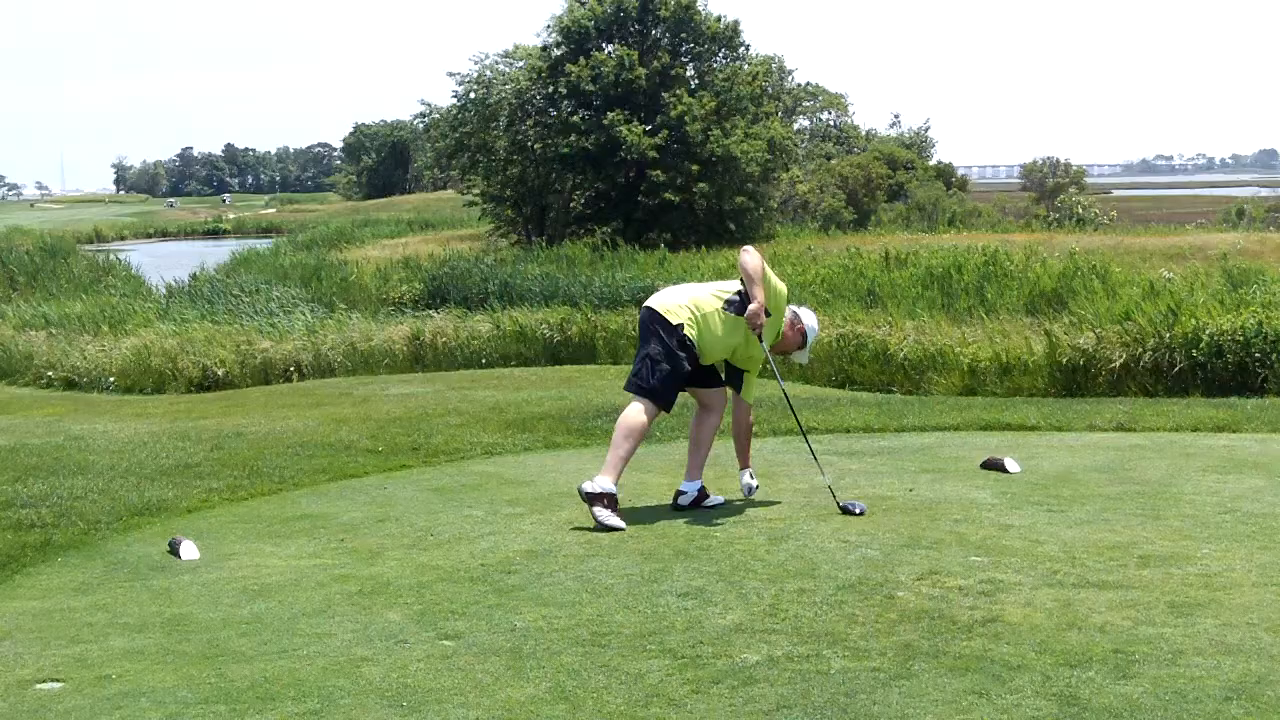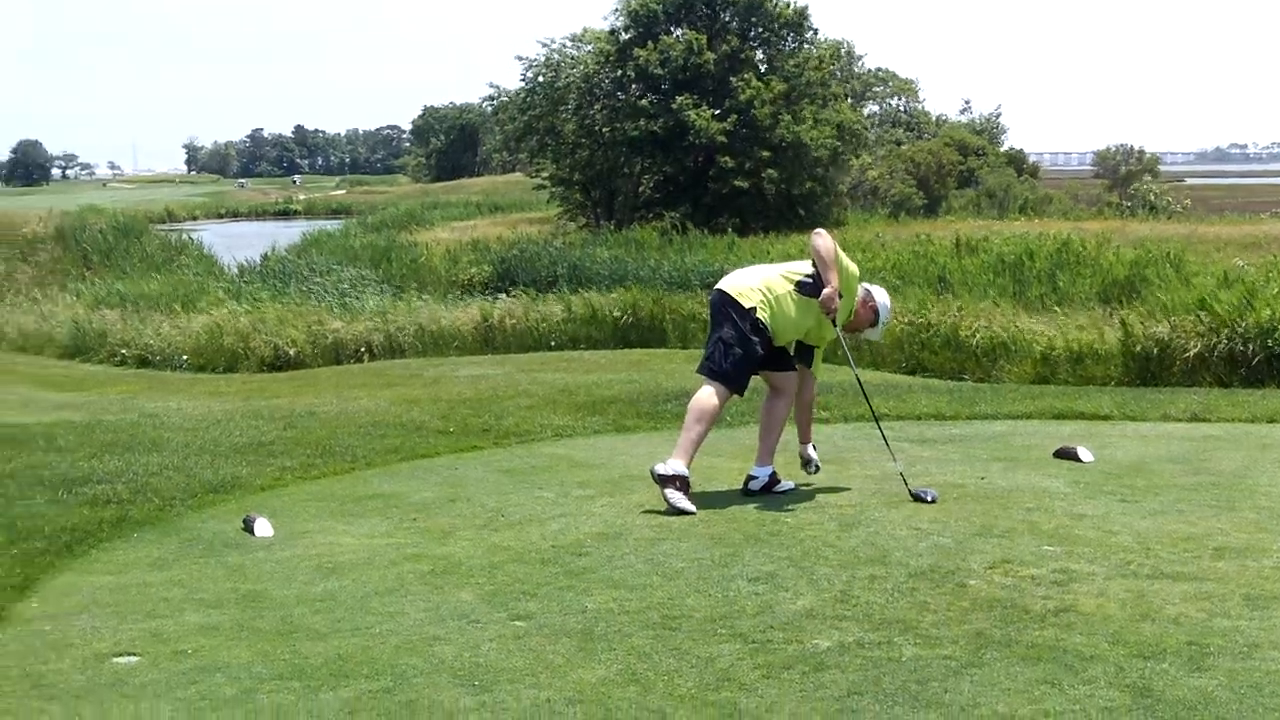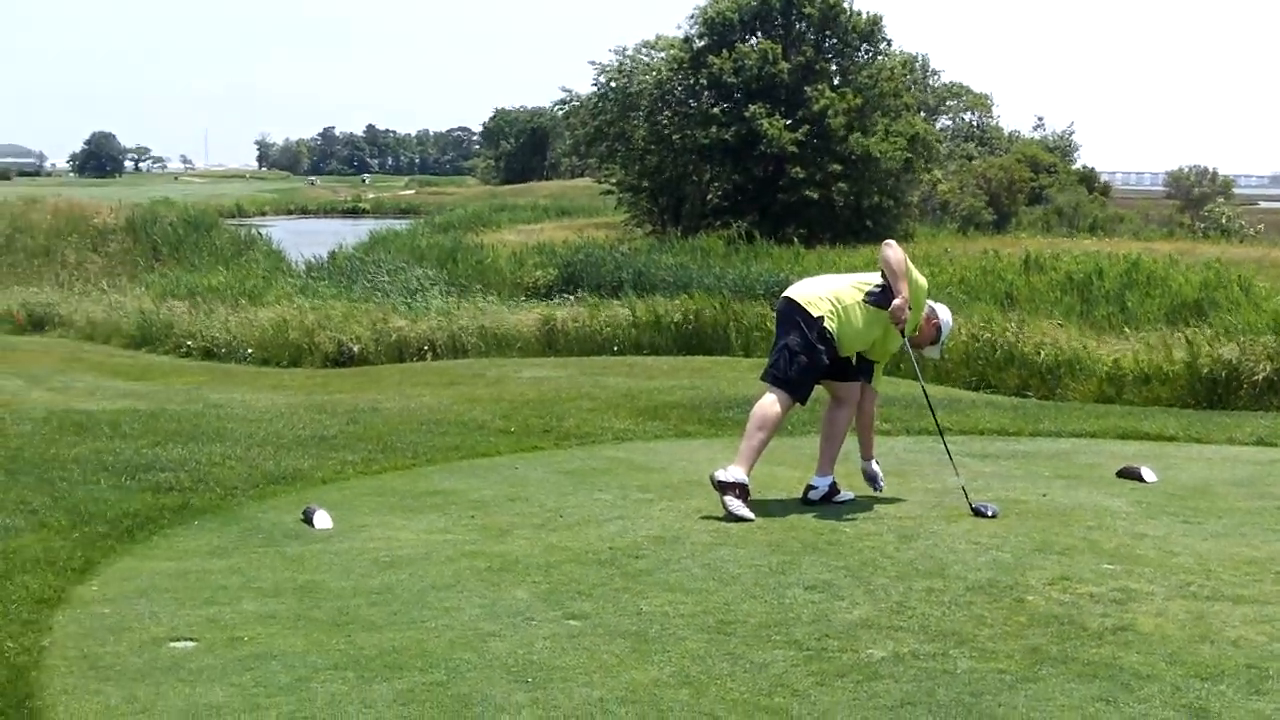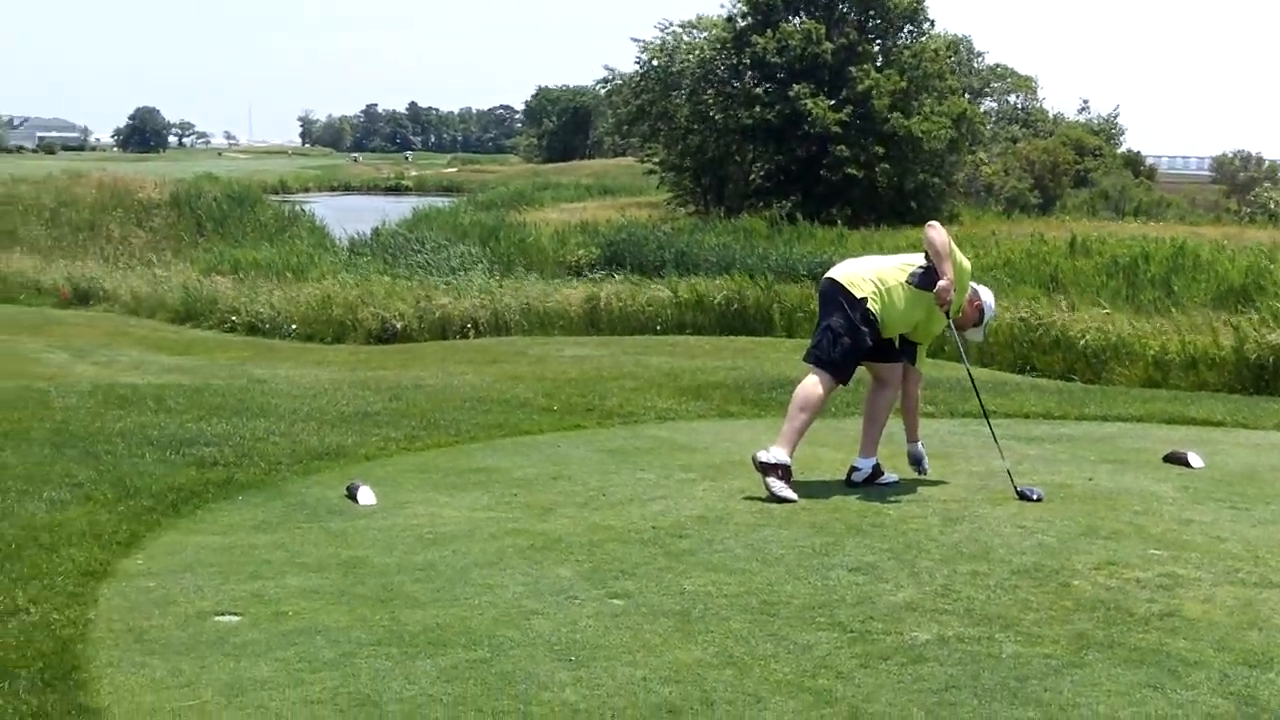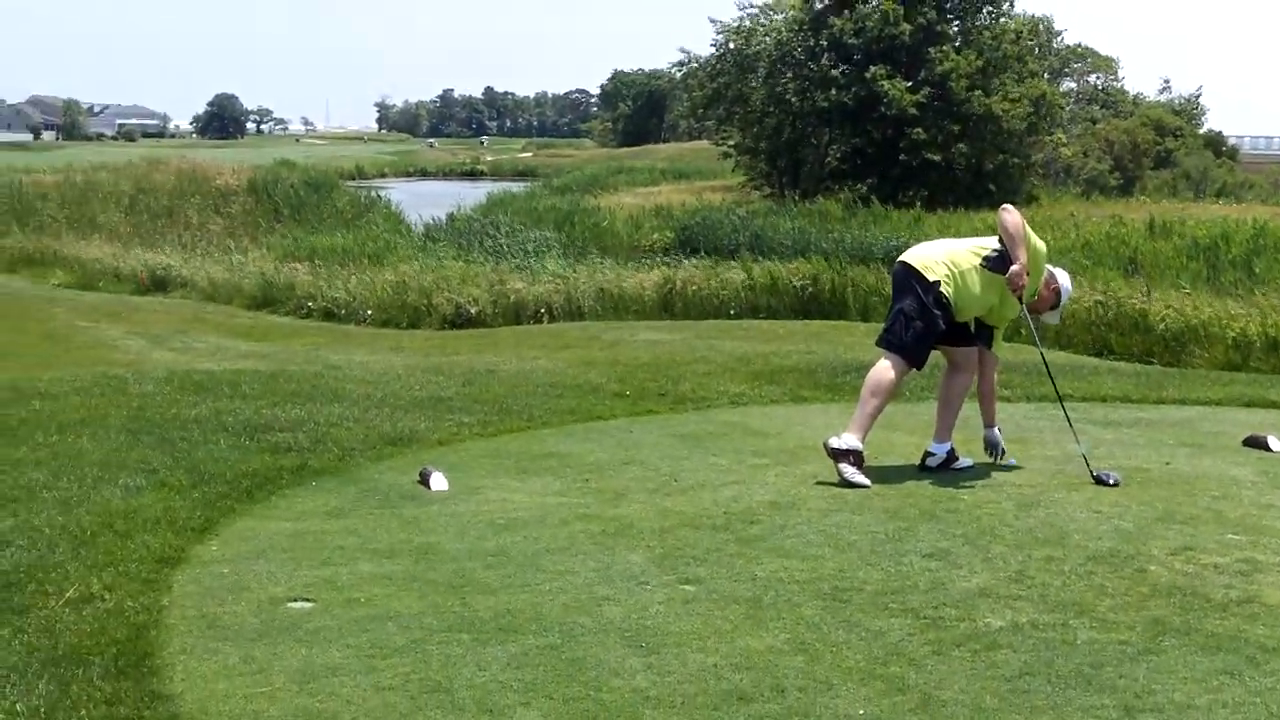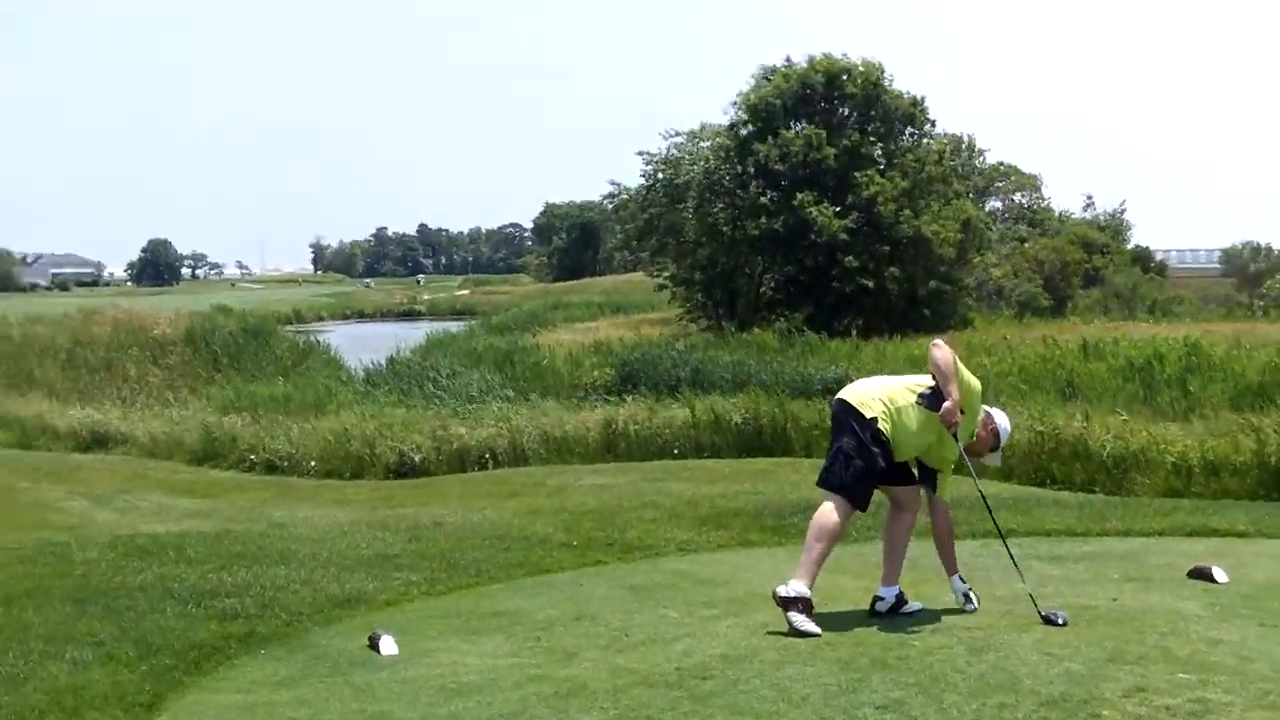
dt=0.3s
person 1, frame 1
left shoulder: (753, 354)
right shoulder: (777, 298)
left elbow: (743, 413)
right elbow: (747, 252)
left wrist: (745, 470)
right wrist: (758, 303)
right hip: (671, 317)
left knee: (715, 400)
right knee: (647, 403)
left ankle: (690, 490)
right ankle: (602, 489)
person 1, frame 2
left shoulder: (822, 330)
right shoulder: (849, 278)
left elbow: (805, 389)
right elbow: (818, 235)
left wrist: (805, 444)
right wrist: (831, 286)
right hip: (743, 299)
left knee: (786, 384)
right knee: (720, 386)
left ankle: (761, 474)
right ankle: (674, 471)
person 1, frame 3
left shoulder: (883, 344)
right shoulder: (917, 290)
left elbow: (865, 403)
right elbow: (889, 247)
left wrist: (868, 461)
right wrist: (902, 297)
right hip: (810, 308)
left knee: (848, 394)
right knee: (783, 394)
left ankle: (820, 485)
right ankle: (734, 479)
person 1, frame 4
left shoulder: (925, 326)
right shoulder: (961, 272)
left elbow: (910, 386)
right elbow: (932, 228)
left wrist: (914, 443)
right wrist: (947, 279)
right hip: (853, 289)
left knee: (890, 377)
right knee: (826, 376)
left ankle: (864, 466)
right ankle: (776, 459)
person 1, frame 5
left shoulder: (1002, 310)
right shoulder: (1036, 256)
left elbow: (986, 371)
right elbow: (1007, 211)
left wrist: (991, 429)
right wrist: (1020, 264)
right hip: (927, 273)
left knee: (966, 360)
right knee: (899, 360)
left ankle: (939, 451)
right ankle: (848, 446)
person 1, frame 6
left shoulder: (943, 452)
right shoulder: (971, 396)
left elbow: (939, 515)
right elbow: (938, 346)
left wrist: (955, 578)
right wrist: (952, 400)
right hip: (864, 410)
left knee: (907, 500)
right knee: (842, 502)
left ankle: (888, 596)
right ankle: (796, 592)
